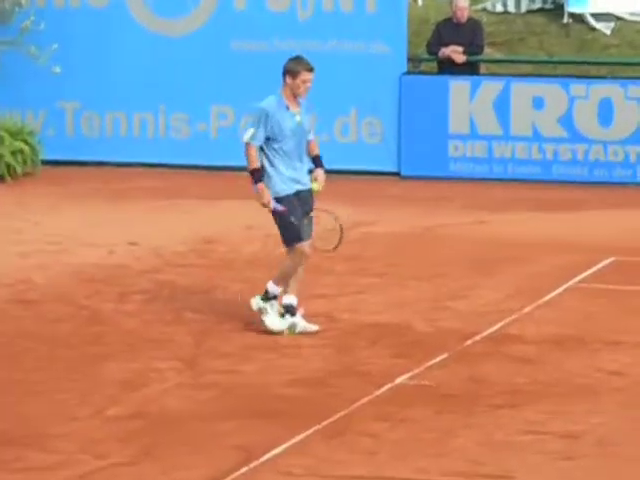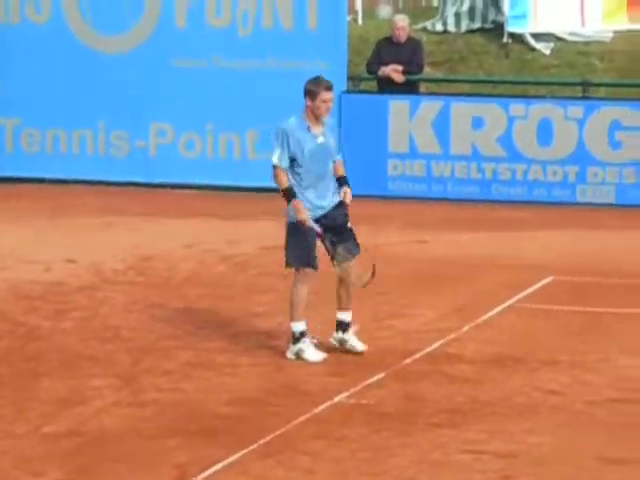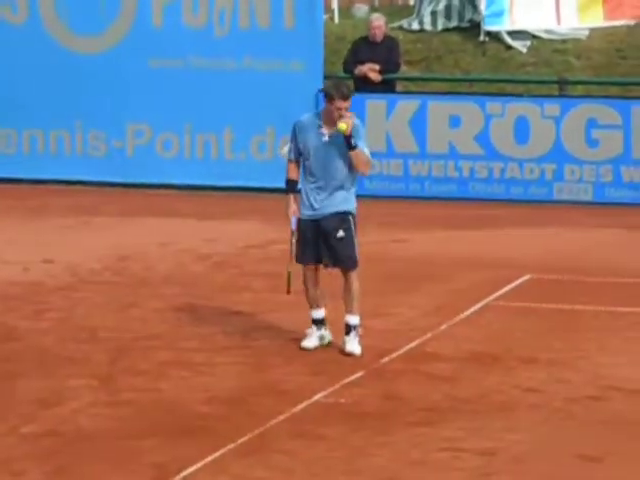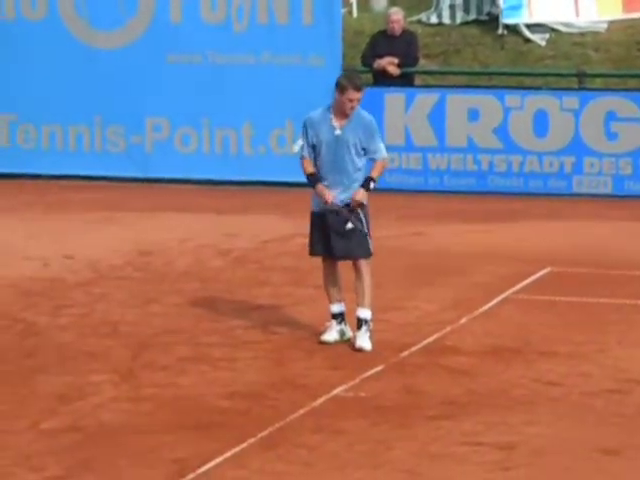
dt=0.7s
person 1, frame 1
left shoulder: (302, 108)
right shoulder: (267, 109)
right elbow: (251, 148)
left wrist: (318, 166)
right wrist: (261, 187)
left hip: (304, 189)
right hip: (281, 192)
left knee: (298, 250)
right knee: (302, 249)
left ankle: (289, 313)
right ankle: (267, 299)
person 1, frame 2
left shoulder: (329, 127)
right shoulder: (289, 130)
right elbow: (279, 170)
left wrist: (344, 185)
right wrist: (295, 203)
left hip: (332, 207)
right hip: (304, 214)
left knee: (347, 265)
right knee: (303, 273)
left ankle: (344, 330)
right ankle: (298, 340)
person 1, frame 3
left shoulder: (354, 128)
right shoulder: (302, 126)
left elbow: (363, 168)
right elbow: (293, 163)
left wrist: (350, 136)
right wrist: (292, 197)
left hip: (340, 209)
right hip: (309, 210)
left knee: (349, 271)
right knee: (309, 270)
left ankle: (352, 332)
right ankle: (319, 327)
person 1, frame 4
left shoulder: (366, 122)
right shoulder: (313, 121)
left elbow: (381, 159)
right elbow: (306, 159)
left wrist: (366, 187)
right wrist: (319, 187)
left hip: (354, 204)
right hip: (323, 205)
left knee: (361, 262)
right knee: (328, 262)
left ankle: (364, 326)
right ankle: (339, 322)
